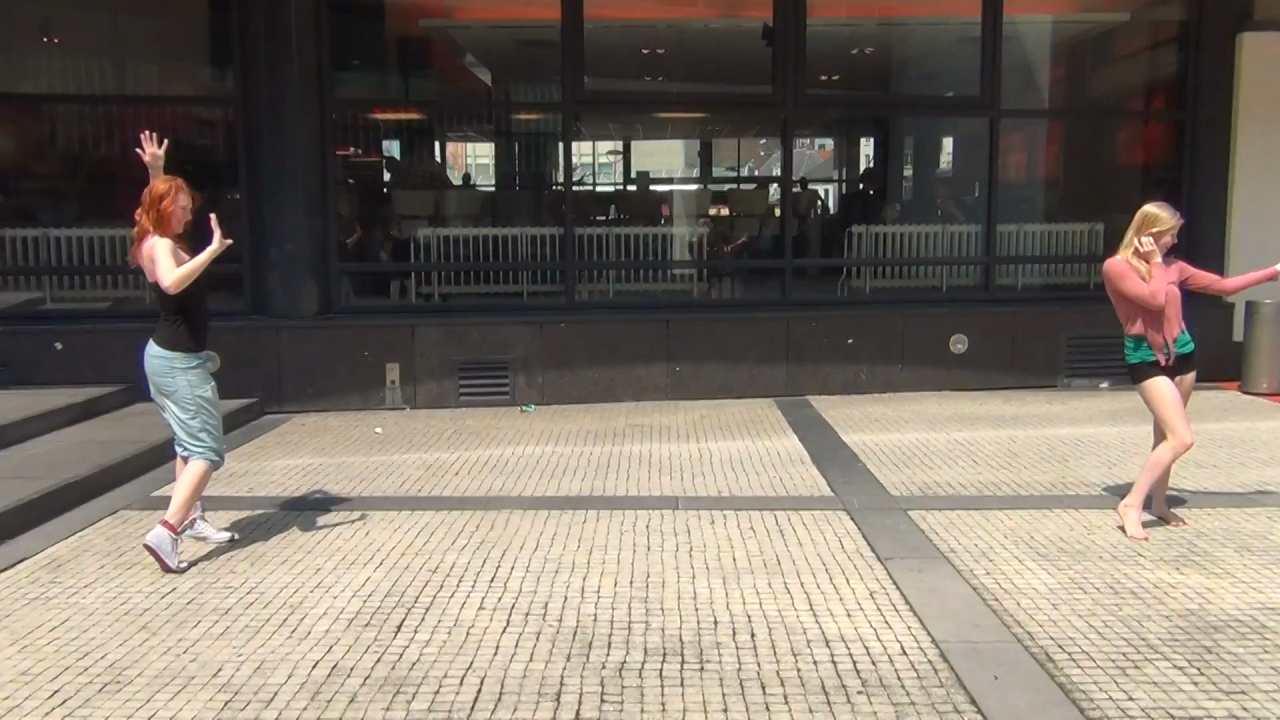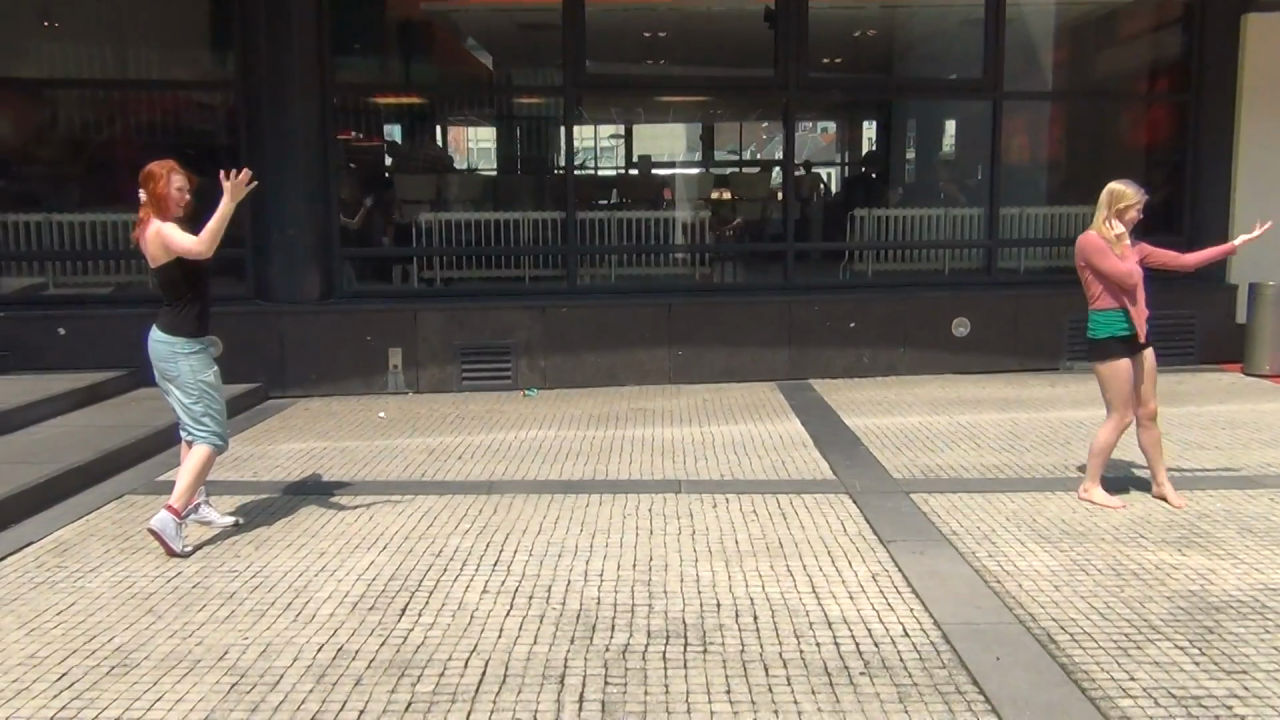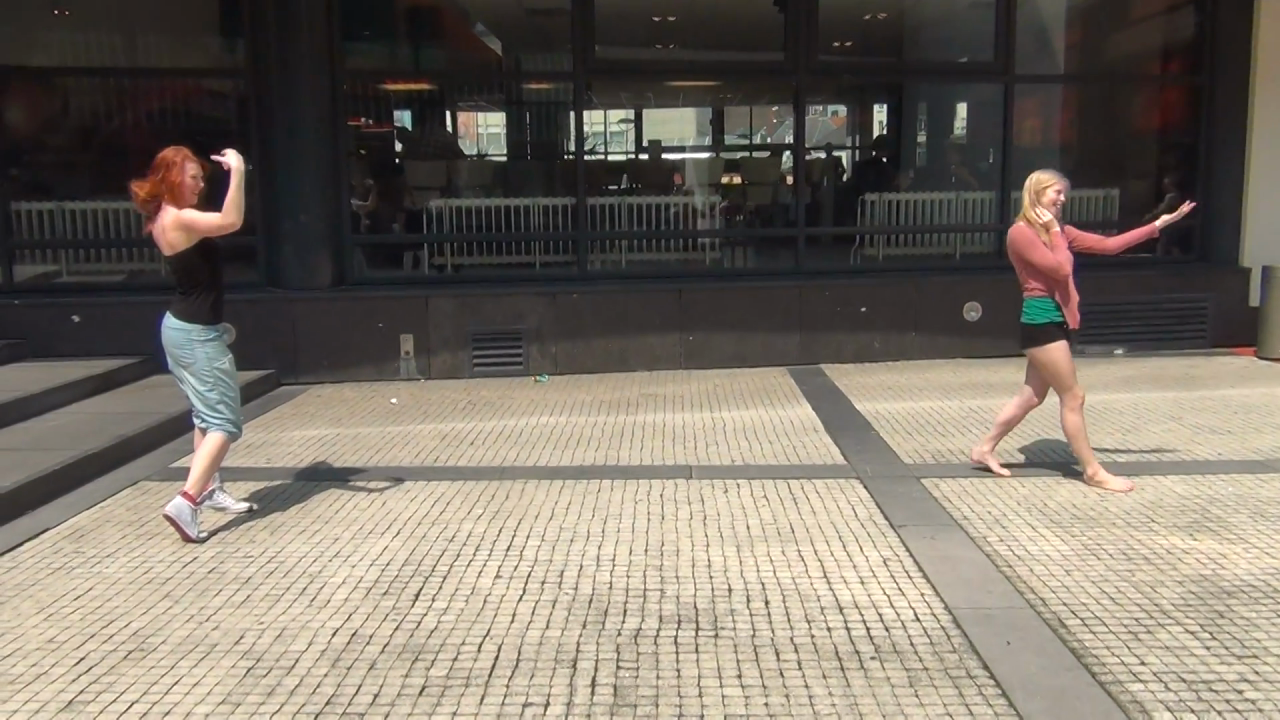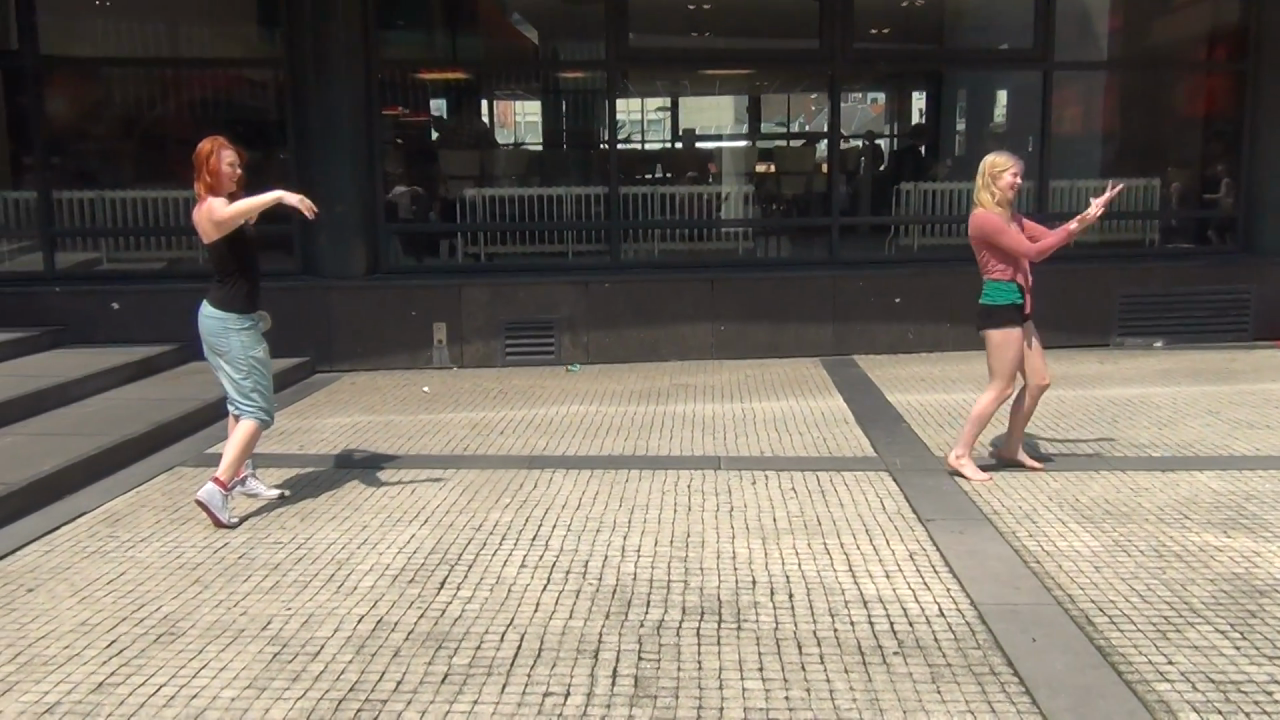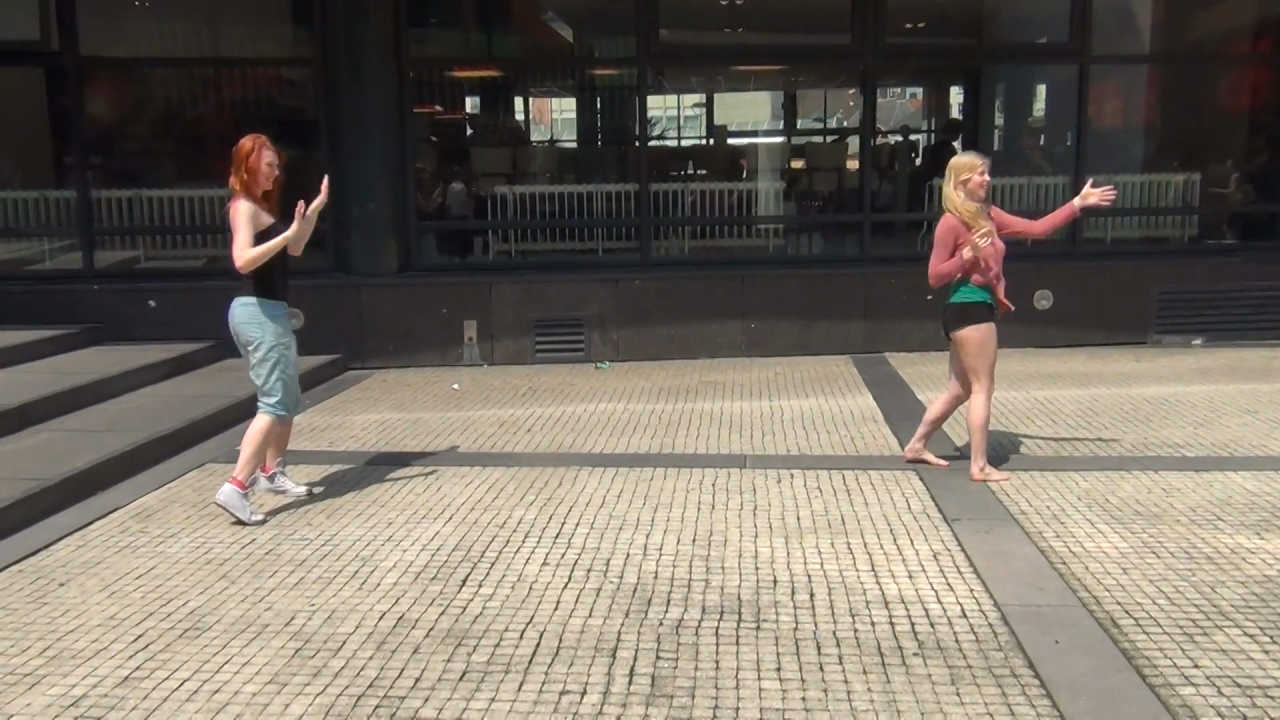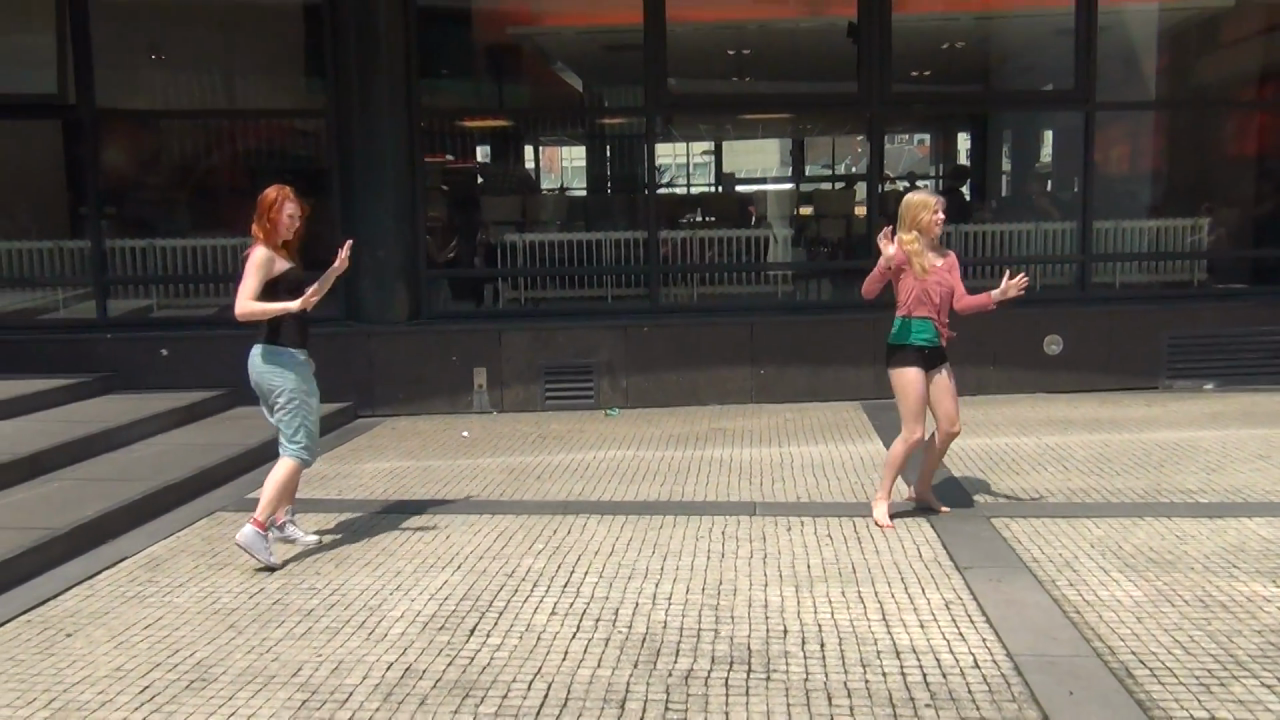
dt=0.5s
person 1, frame 1
left shoulder: (155, 243)
right shoulder: (159, 246)
left elbow: (164, 194)
right elbow: (172, 282)
left wrist: (157, 168)
right wrist: (213, 251)
left hip: (167, 356)
right hip: (179, 362)
left knee: (189, 442)
right knee: (206, 449)
left ankle: (190, 517)
right ankle: (166, 531)
person 1, frame 2
left shoulder: (156, 228)
right shoulder: (163, 230)
right elbow: (201, 248)
right wrist: (227, 202)
left hip: (171, 341)
right hip: (183, 346)
left knee: (194, 428)
right knee: (210, 434)
left ankle: (194, 502)
right ankle: (170, 516)
person 1, frame 3
left shoulder: (164, 219)
right shoulder: (180, 218)
right elbow: (230, 222)
right wrist: (236, 171)
left hip: (181, 327)
right hip: (197, 334)
left knee: (207, 415)
right knee: (224, 422)
left ankle: (208, 489)
right ankle: (185, 502)
person 1, frame 4
left shoulder: (205, 208)
right shoulder: (213, 206)
right elbow: (228, 215)
left wrist: (249, 215)
right wrist: (279, 195)
left hip: (218, 315)
right hip: (232, 321)
left knee: (241, 402)
right knee: (256, 409)
left ankle: (241, 476)
right ankle: (217, 488)
person 1, frame 5
left shoulder: (262, 204)
right shoulder: (243, 207)
left elbow: (292, 250)
right elbow: (243, 261)
left wrist: (314, 211)
right wrist: (289, 231)
left hip: (270, 312)
right hip: (256, 312)
left knee: (284, 400)
right knee: (275, 403)
left ankle: (272, 471)
right ankle: (236, 487)
person 1, frame 6
left shoulder: (283, 253)
right shoulder: (261, 254)
left elbow: (301, 303)
right elbow: (243, 309)
left wrist: (334, 272)
right wrist: (291, 305)
left hip: (289, 361)
right hip: (278, 361)
left knee: (298, 446)
right knee: (299, 448)
left ankle: (282, 521)
right ankle: (256, 527)
person 2, frame 1
left shoulder: (1173, 267)
right shoulder: (1116, 267)
left elbow: (1223, 285)
right elbow: (1155, 299)
right wrist: (1156, 262)
left hip: (1181, 354)
right hip: (1146, 359)
left knee: (1166, 437)
right knee: (1181, 439)
left ankle: (1159, 504)
right ankle: (1132, 505)
person 2, frame 2
left shoulder: (1133, 246)
right shoulder: (1089, 242)
left elbow: (1184, 261)
right elbow: (1128, 277)
left wrist: (1236, 243)
right wrist: (1124, 243)
left hip: (1136, 334)
right hip: (1108, 336)
left knee: (1148, 412)
right knee: (1120, 418)
left ankle: (1161, 483)
right ankle: (1090, 485)
person 2, frame 3
left shoulder: (1057, 231)
right shoulder: (1021, 232)
left elbow: (1108, 245)
right elbow: (1061, 269)
left wrist: (1158, 224)
right wrist: (1056, 231)
left hip: (1056, 321)
right hip: (1041, 323)
left knee: (1031, 396)
right knee: (1073, 398)
left ankle: (984, 450)
right ankle: (1093, 471)
person 2, frame 4
left shoulder: (1008, 215)
right shoulder: (983, 218)
left elbow: (1048, 236)
right elbow: (1033, 251)
left wrist: (1093, 210)
right wrist: (1075, 225)
left hip: (1018, 305)
right hip: (1000, 307)
left knee: (1039, 382)
right knee: (1000, 388)
left ankle: (1013, 448)
right ankle: (960, 455)
person 2, frame 5
left shoulder: (989, 215)
right shoulder: (951, 223)
left elbow: (1034, 229)
right elbow: (934, 277)
left wrist: (1078, 203)
right wrist: (968, 255)
left hip: (981, 308)
right hip: (967, 308)
left knee: (961, 389)
right knee: (981, 388)
left ankle: (916, 445)
right ankle: (980, 466)
person 2, frame 6
left shoulder: (948, 258)
right shoulder: (902, 252)
left elbow: (961, 303)
right elbow: (868, 292)
left wrist: (997, 295)
right wrist: (886, 263)
left hip: (935, 349)
right hip: (906, 347)
left knee: (950, 428)
right knee: (913, 433)
left ankle: (923, 490)
right ankle: (881, 498)
